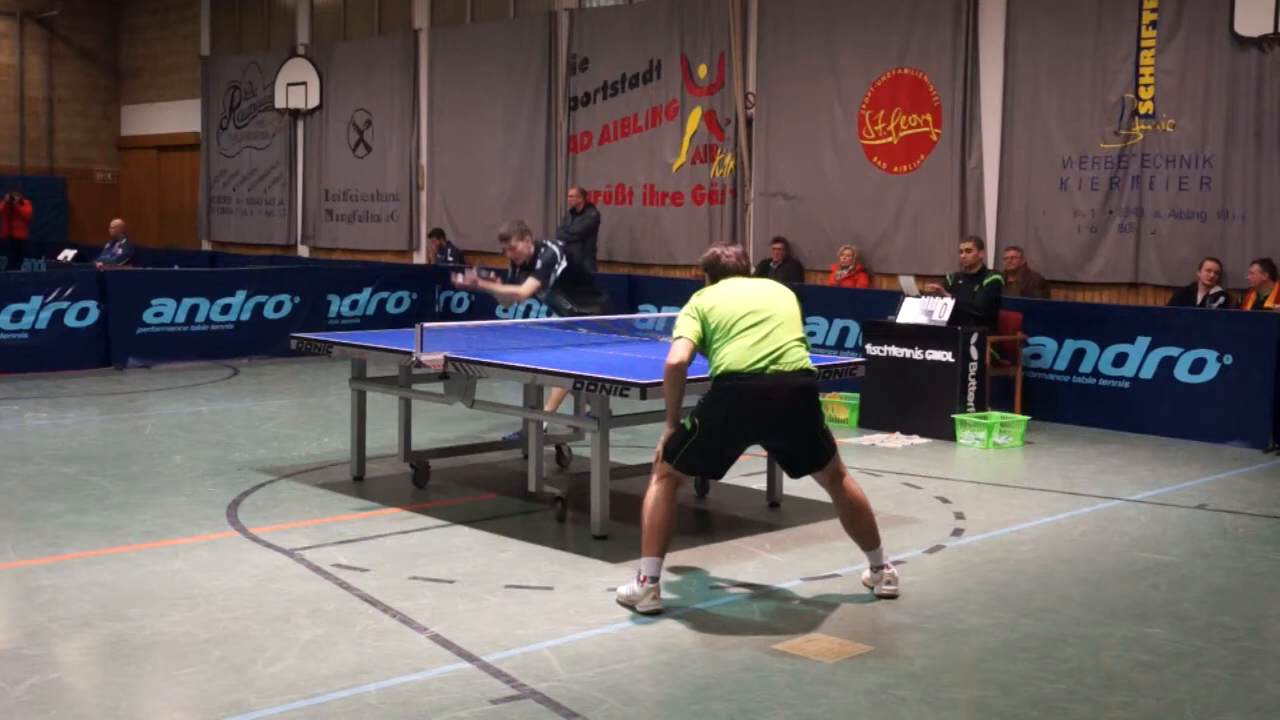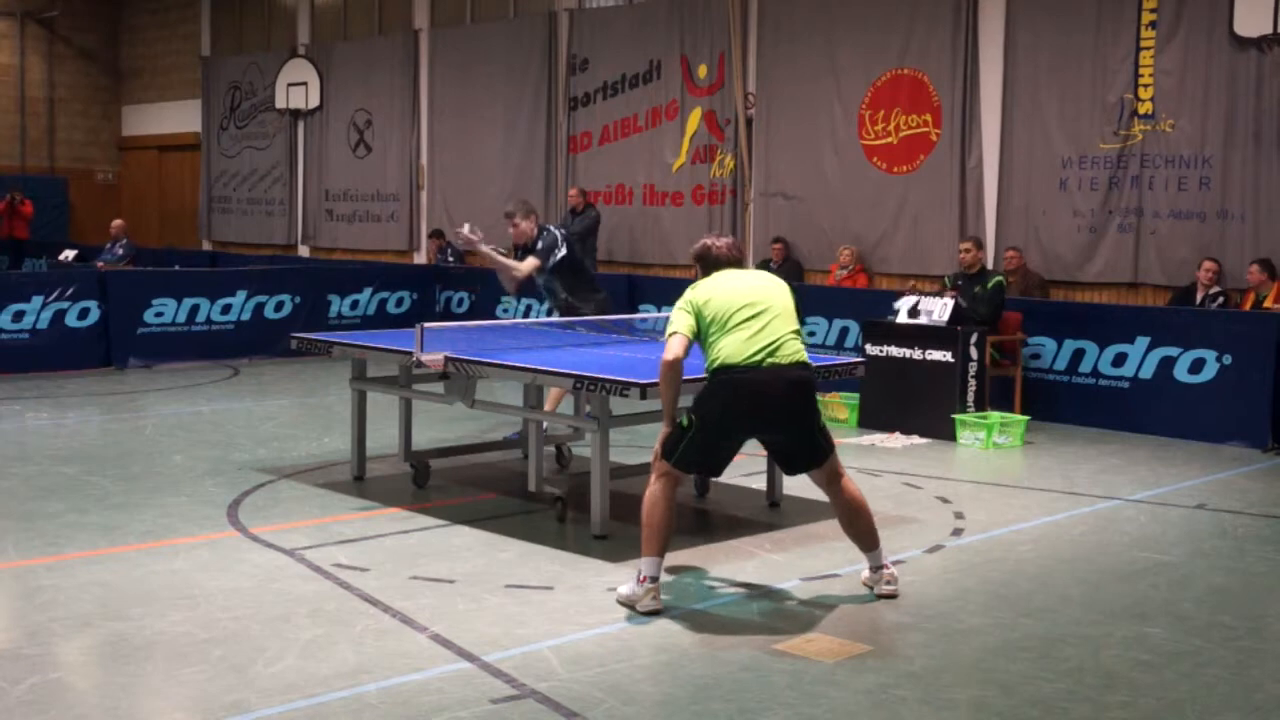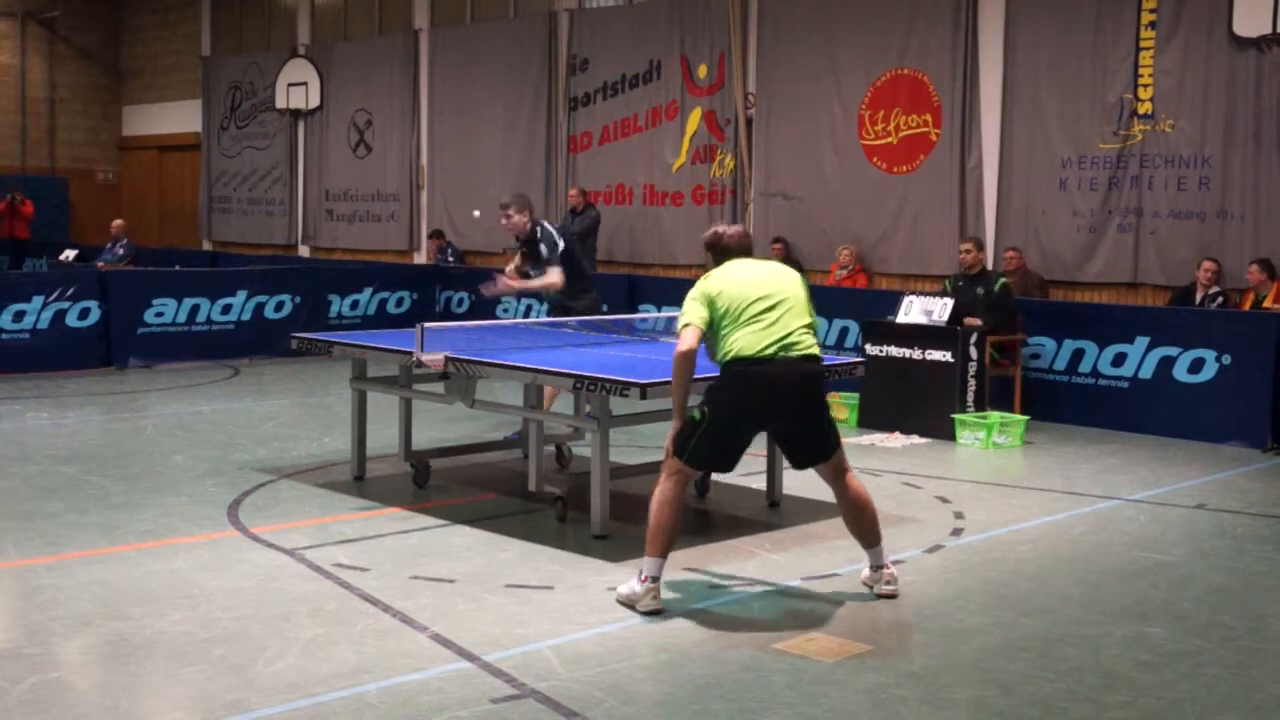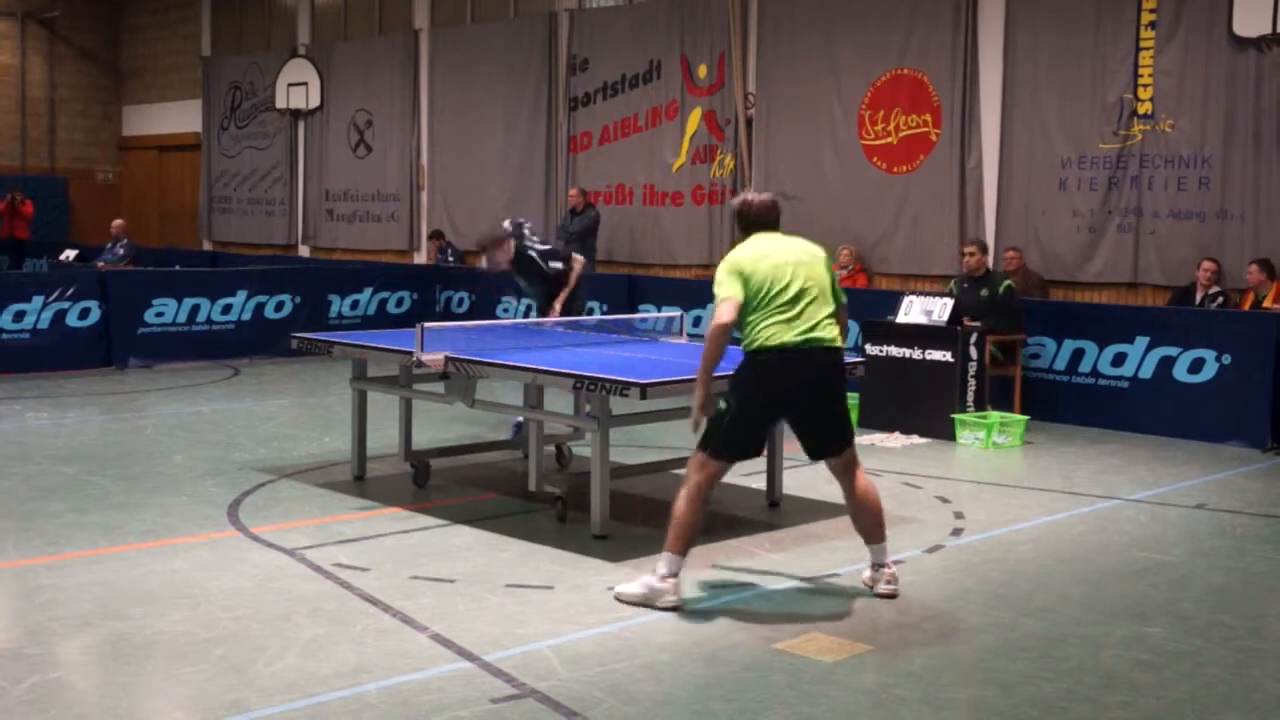
dt=0.2s
person 1, frame 1
left shoulder: (702, 300)
right shoulder: (781, 291)
left elbow: (676, 361)
left wrist: (671, 423)
left hip: (736, 392)
right hip: (795, 389)
left knee: (665, 475)
right knee: (836, 478)
left ankle: (647, 585)
right ankle: (881, 570)
person 1, frame 2
left shoulder: (695, 294)
right shoulder: (774, 282)
left elbow: (672, 358)
left wrist: (668, 421)
left hip: (733, 386)
right hip: (792, 383)
left knee: (664, 474)
right knee: (833, 478)
left ankle: (646, 585)
right ankle: (881, 571)
person 1, frame 3
left shoulder: (707, 285)
right shoulder: (787, 274)
left elbow: (686, 349)
left wrist: (679, 416)
left hip: (745, 380)
right hip: (801, 377)
left knee: (675, 473)
right knee: (838, 472)
left ankle: (647, 584)
right ankle: (881, 570)
person 1, frame 4
left shoulder: (736, 260)
right shoulder: (814, 252)
left elbow: (724, 321)
right elbow: (841, 319)
left wrist: (703, 386)
left hip: (768, 367)
right hip: (823, 364)
left knee: (702, 470)
right knee: (849, 469)
left ankle: (664, 580)
right ankle: (882, 570)
person 2, frame 1
left shoulder: (550, 254)
right shoulder: (521, 263)
left elbow: (523, 293)
right elbow: (507, 300)
left wrist: (481, 285)
right wrist: (487, 284)
left hip: (592, 313)
right hip: (573, 315)
left ankle: (540, 423)
person 2, frame 2
left shoulder: (550, 239)
right shoulder: (522, 246)
left elbow: (520, 271)
right elbow: (511, 286)
left wrist: (482, 249)
right wrist: (492, 258)
left hip: (589, 308)
right hip: (571, 309)
left ankle: (540, 422)
person 2, frame 3
left shoulder: (545, 237)
right shoulder: (525, 236)
left elbow: (556, 281)
right elbow: (523, 256)
left wrist: (515, 286)
right wrist: (512, 268)
left hip: (579, 305)
right hip: (562, 306)
person 2, frame 4
left shoulder: (535, 253)
right shoulder: (514, 232)
left elbow: (578, 262)
right elbow: (511, 223)
left wrist: (559, 301)
left hip: (565, 307)
right hip: (546, 305)
